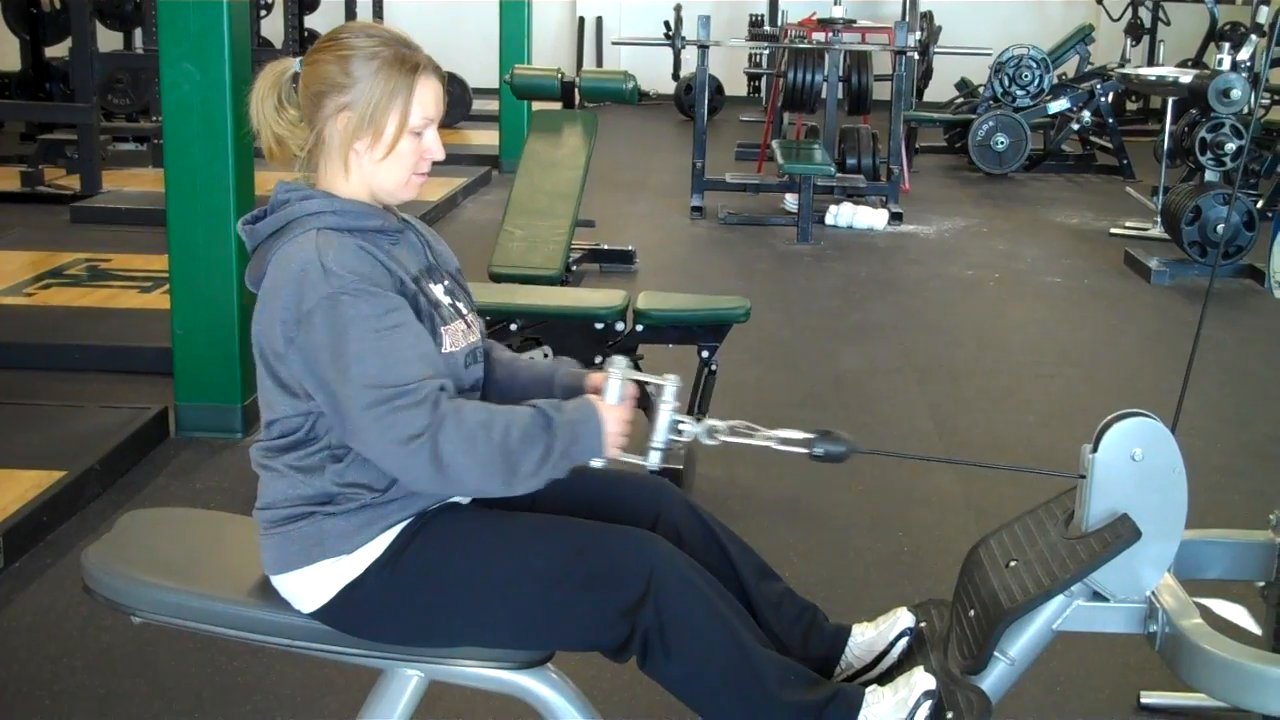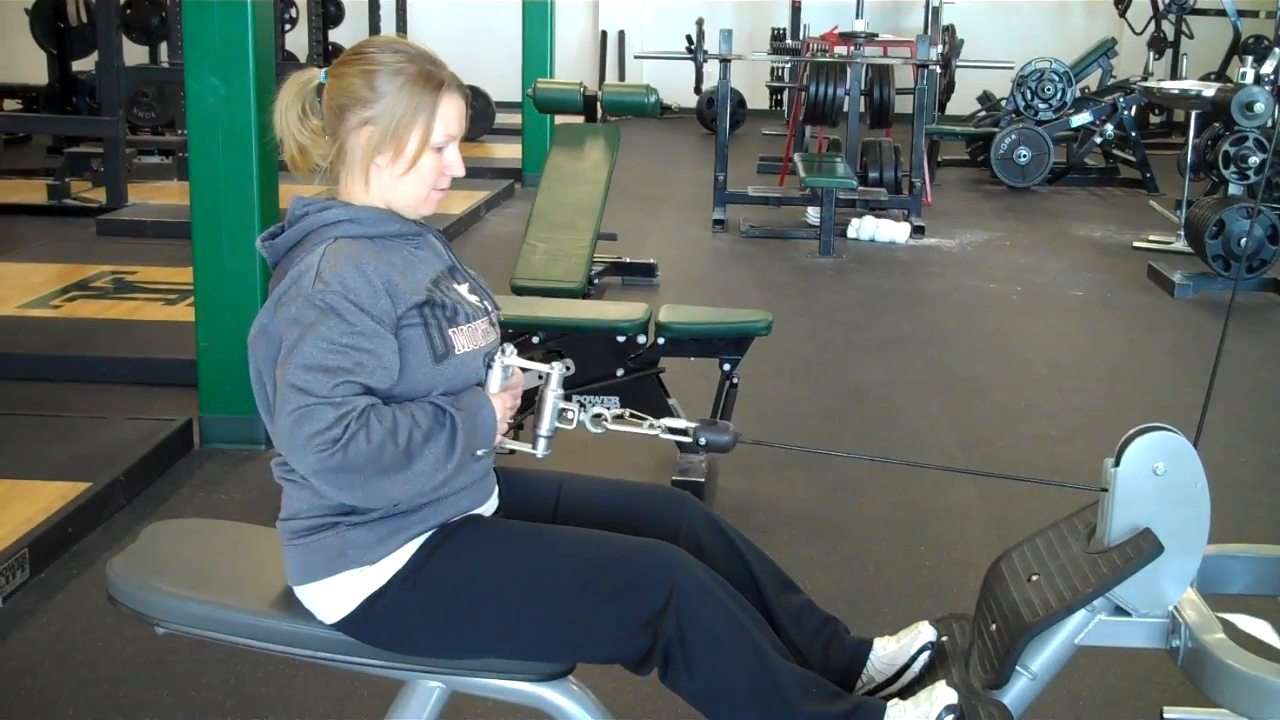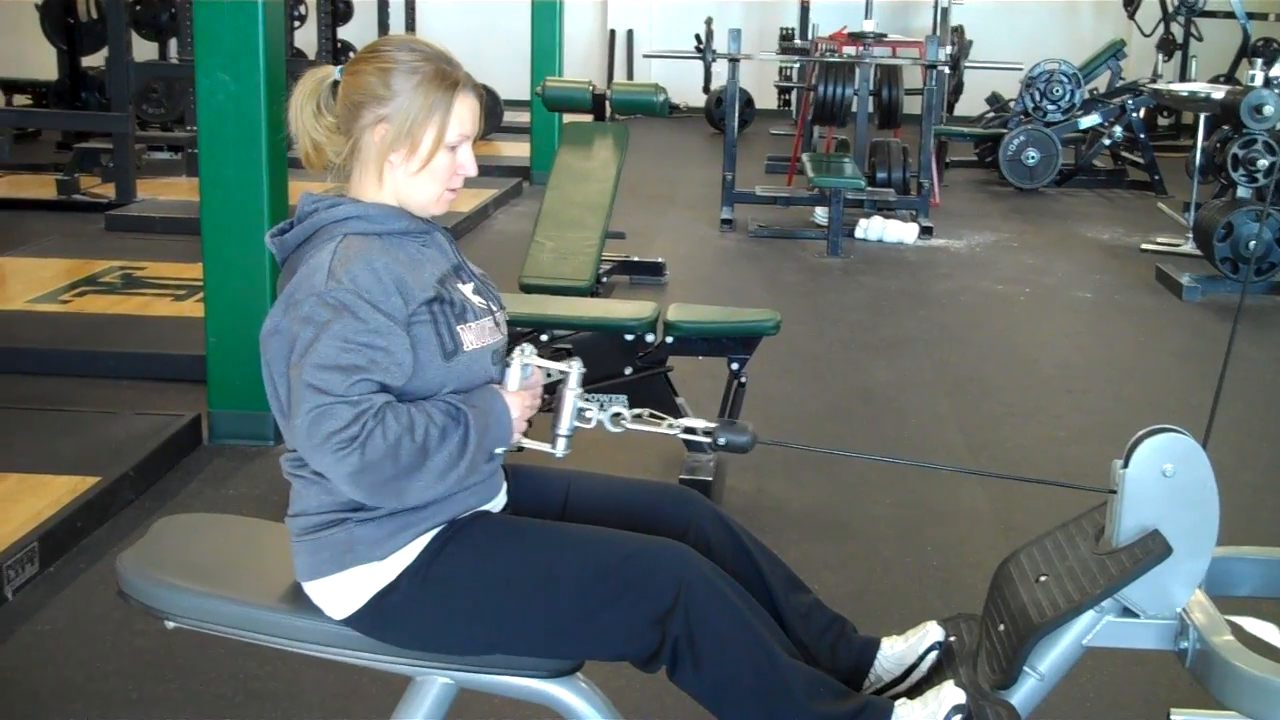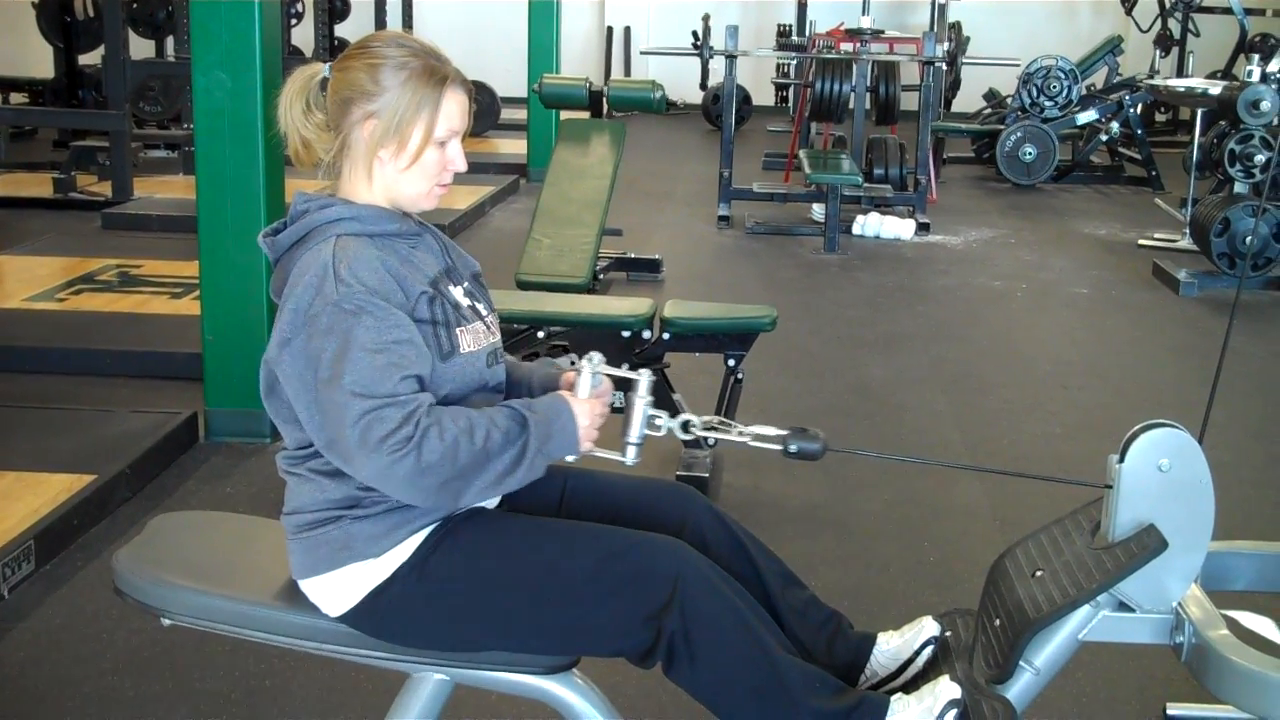
dt=0.7s
person 1, frame 1
left shoulder: (393, 233)
right shoulder: (326, 270)
left elbow: (462, 367)
right elbow: (422, 437)
left wrist: (571, 385)
right wrist: (579, 425)
left hip: (425, 496)
right hip: (360, 551)
left knee: (649, 505)
right knee: (637, 571)
left ankle: (819, 649)
person 1, frame 2
left shoulder: (405, 243)
right shoulder: (336, 279)
right elbow: (331, 446)
left wrist: (501, 389)
right wrist: (476, 420)
left hip: (455, 501)
right hip: (382, 562)
left knee: (673, 516)
right knee: (660, 584)
person 1, frame 3
left shoulder: (410, 239)
right shoulder: (346, 276)
right elbow: (349, 445)
left wrist: (512, 385)
right wrist: (494, 417)
left hip: (463, 499)
right hip: (392, 558)
left knee: (680, 513)
right knee: (667, 582)
left ankle: (848, 660)
person 1, frame 4
left shoulder: (405, 240)
right shoulder: (344, 278)
right elbow: (402, 452)
left wrist: (545, 384)
right wrist: (553, 423)
left hip: (458, 499)
right hip: (387, 555)
left knee: (675, 510)
right knee: (665, 577)
left ankle: (845, 657)
